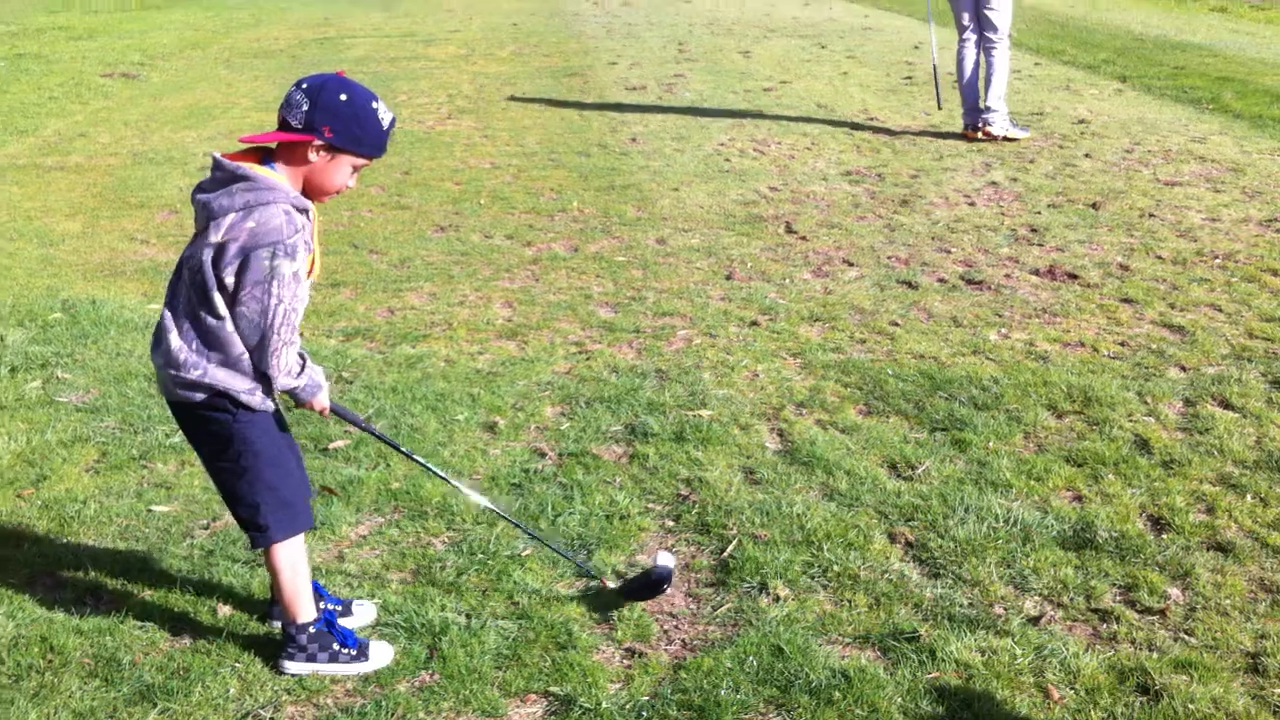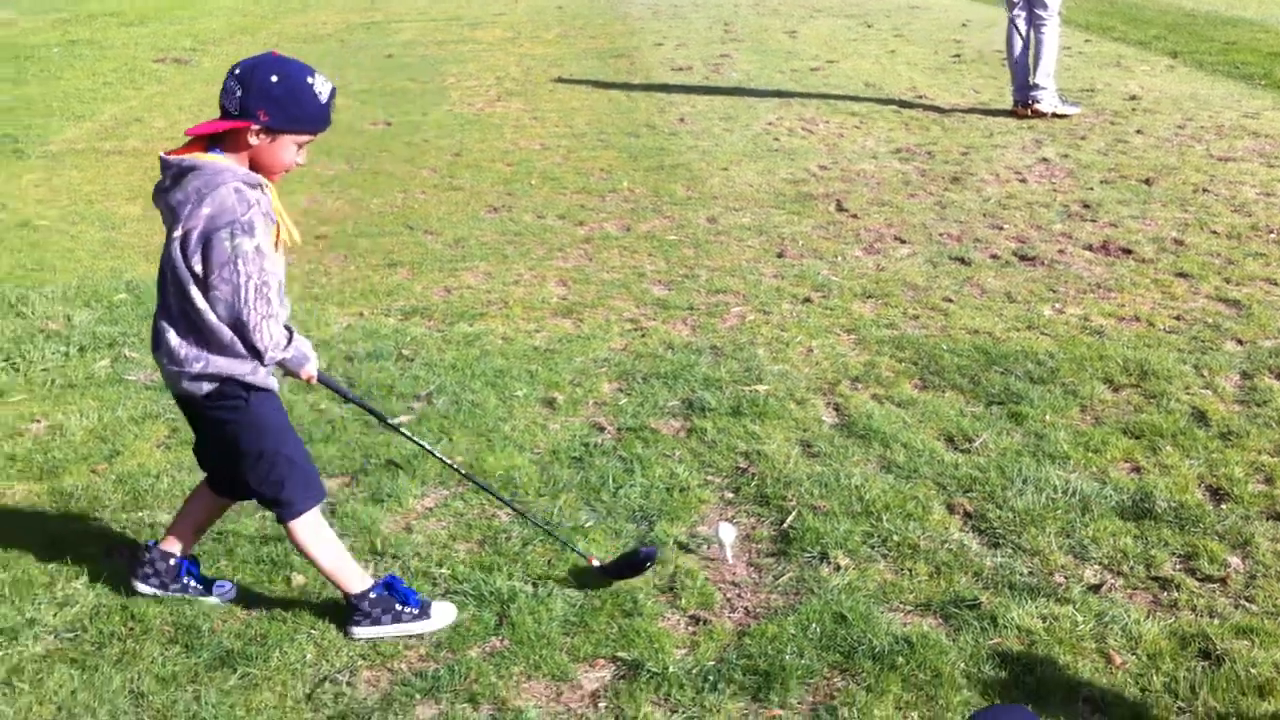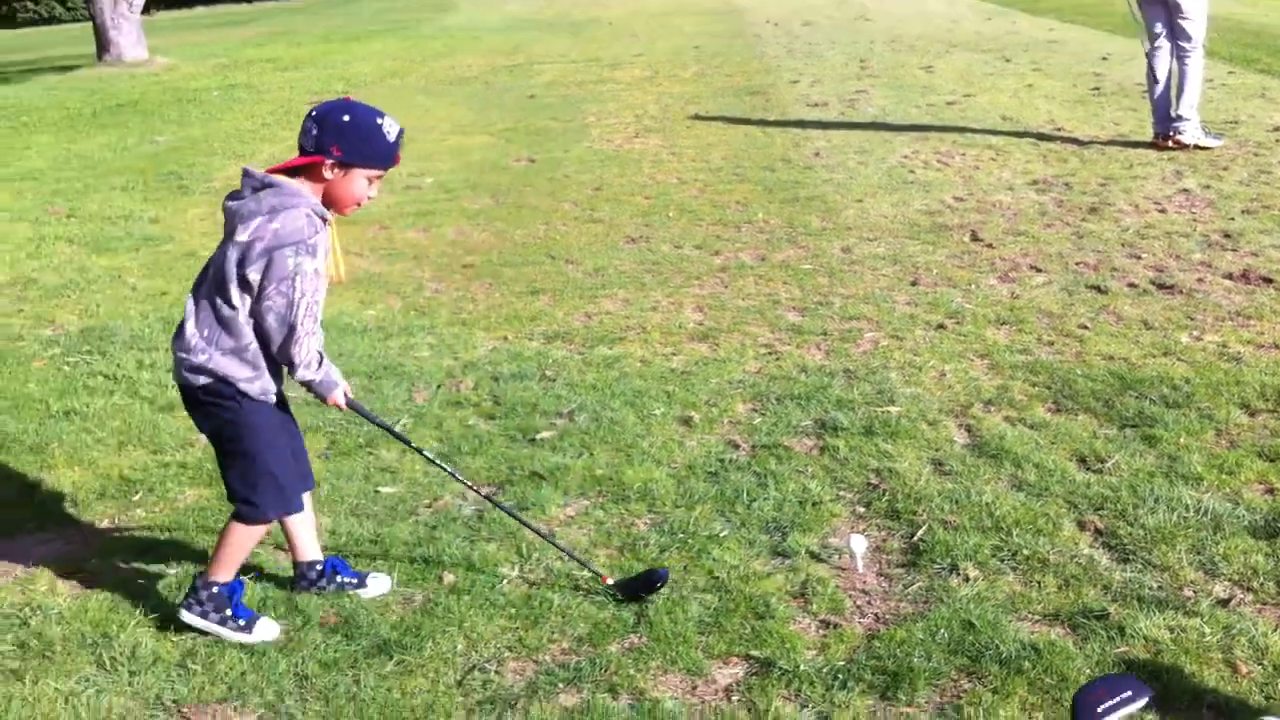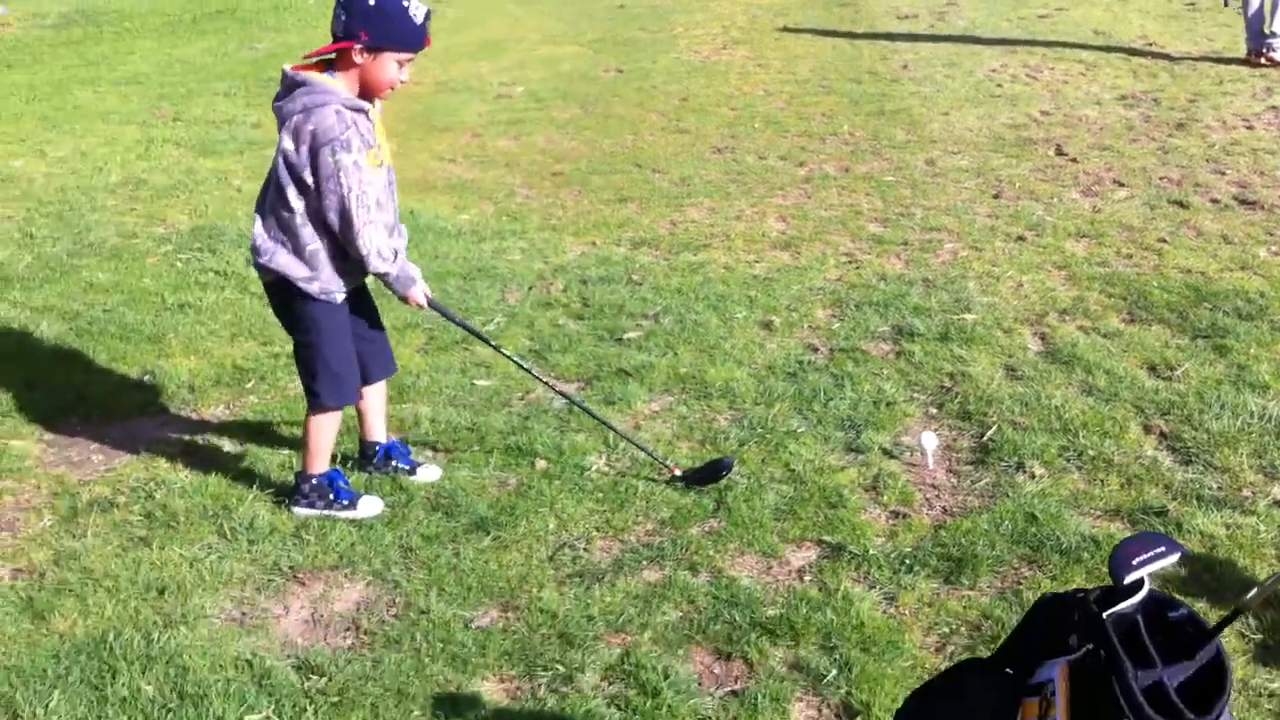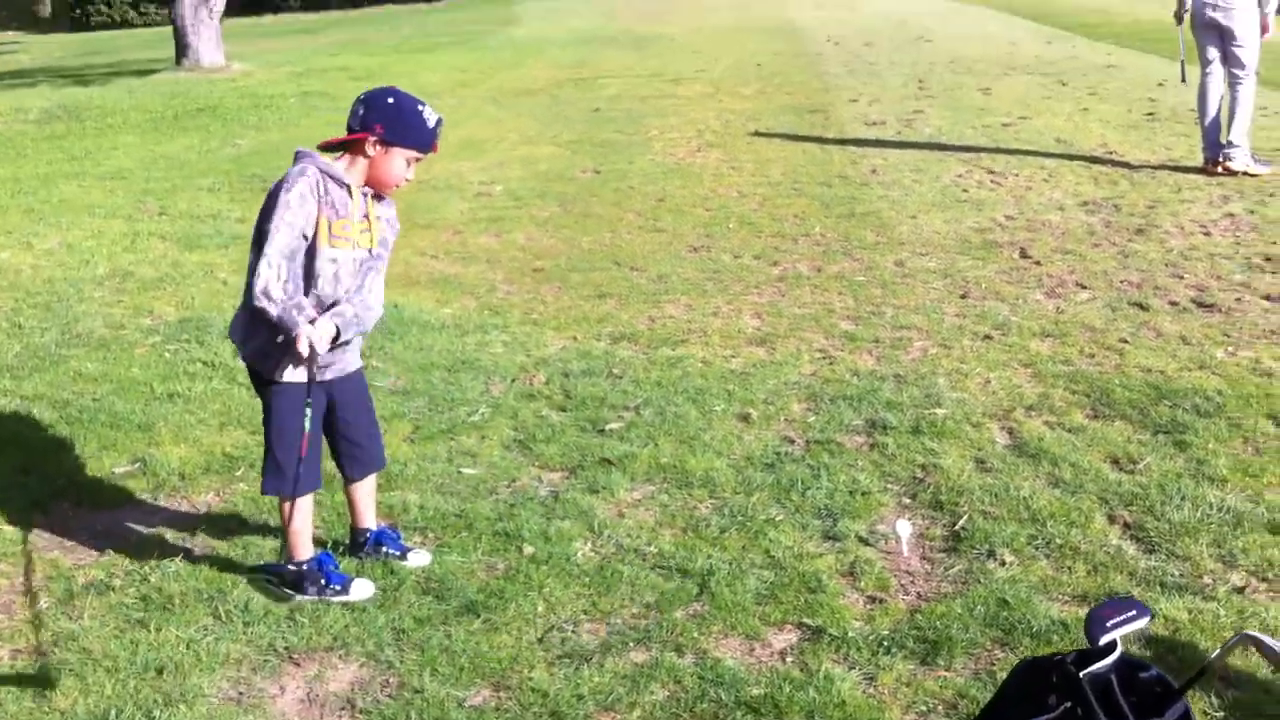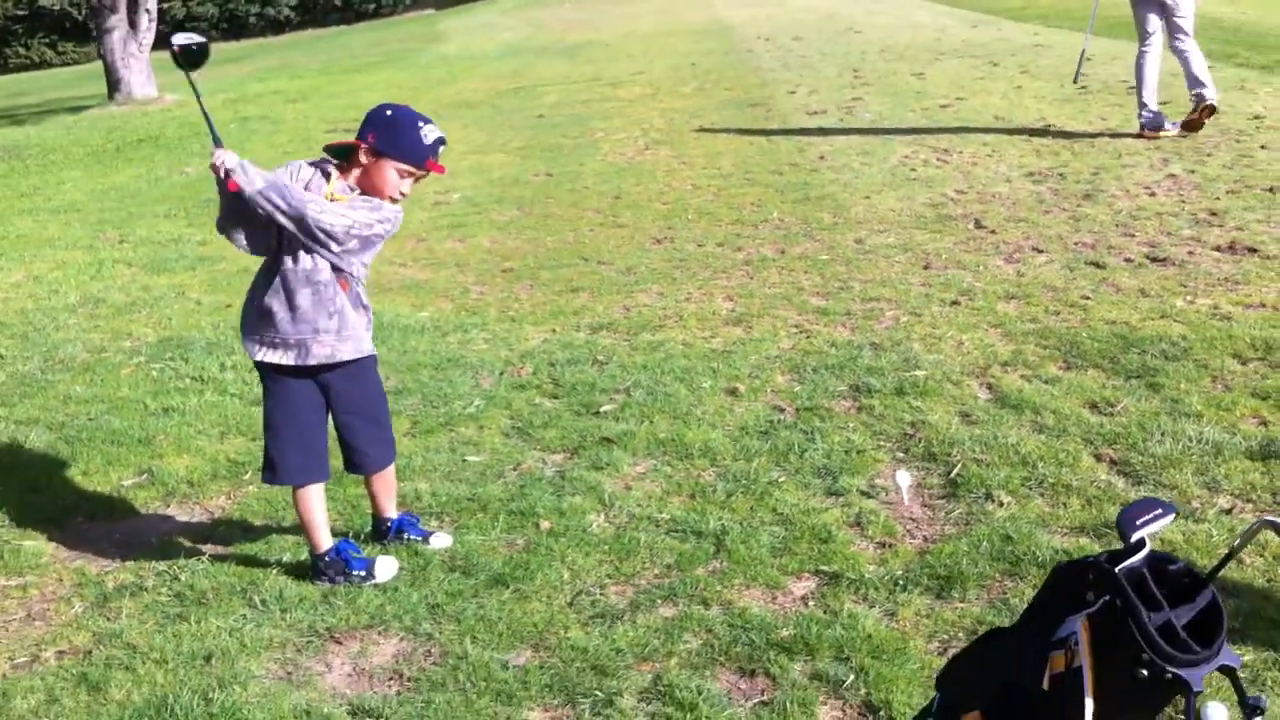
dt=0.4s
person 1, frame 1
left shoulder: (255, 189)
right shoulder: (277, 227)
right elbow: (270, 338)
left wrist: (301, 374)
right wrist: (309, 383)
left hip: (225, 371)
right hip: (220, 387)
left knee: (287, 486)
right knee: (279, 506)
left ankle: (295, 595)
right ankle: (307, 637)
person 1, frame 2
left shoulder: (214, 178)
right shoulder: (234, 208)
right elbow: (252, 315)
left wrist: (286, 348)
right wrist: (297, 355)
left hip: (202, 360)
right hip: (222, 372)
left knee: (239, 473)
right knee: (296, 489)
left ankle: (164, 563)
right ankle: (369, 601)
person 1, frame 3
left shoulder: (281, 206)
right shoulder: (298, 232)
right elbow: (290, 328)
left wrist: (317, 371)
right wrist: (324, 379)
left hip: (233, 366)
right hip: (227, 375)
left knee: (287, 473)
right knee: (269, 492)
left ankle: (315, 569)
right ankle: (210, 595)
person 1, frame 4
left shoulder: (349, 100)
right shoulder: (335, 126)
left elbow: (373, 200)
right elbow: (357, 218)
left wrist: (395, 255)
right wrist: (402, 275)
left hip: (334, 263)
right hip: (306, 270)
left knee: (371, 358)
right knee: (334, 379)
left ankle: (377, 449)
right ankle: (314, 486)
person 1, frame 5
left shoulder: (381, 209)
right shoulder: (305, 185)
left elbow: (367, 286)
right elbow: (271, 273)
left wrist: (333, 327)
right wrist: (299, 325)
left hip: (336, 353)
right hip: (281, 354)
left knee: (361, 449)
right knee: (298, 464)
left ankle: (368, 535)
right ankle: (303, 568)
person 1, frame 6
left shoulder: (383, 213)
right shoulder: (301, 175)
left elbow: (313, 220)
right elbow: (251, 236)
left wrist: (246, 174)
right wrist: (234, 183)
left hip: (345, 346)
right hip: (281, 342)
left knee: (376, 443)
right knee: (302, 457)
left ankle: (389, 522)
right ankle: (328, 557)
